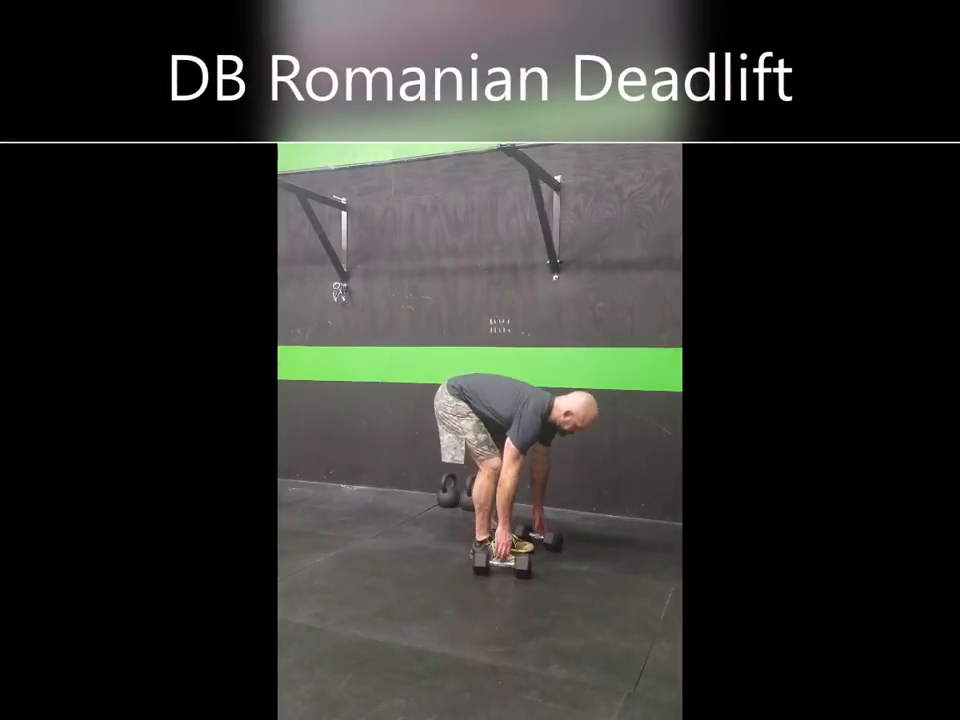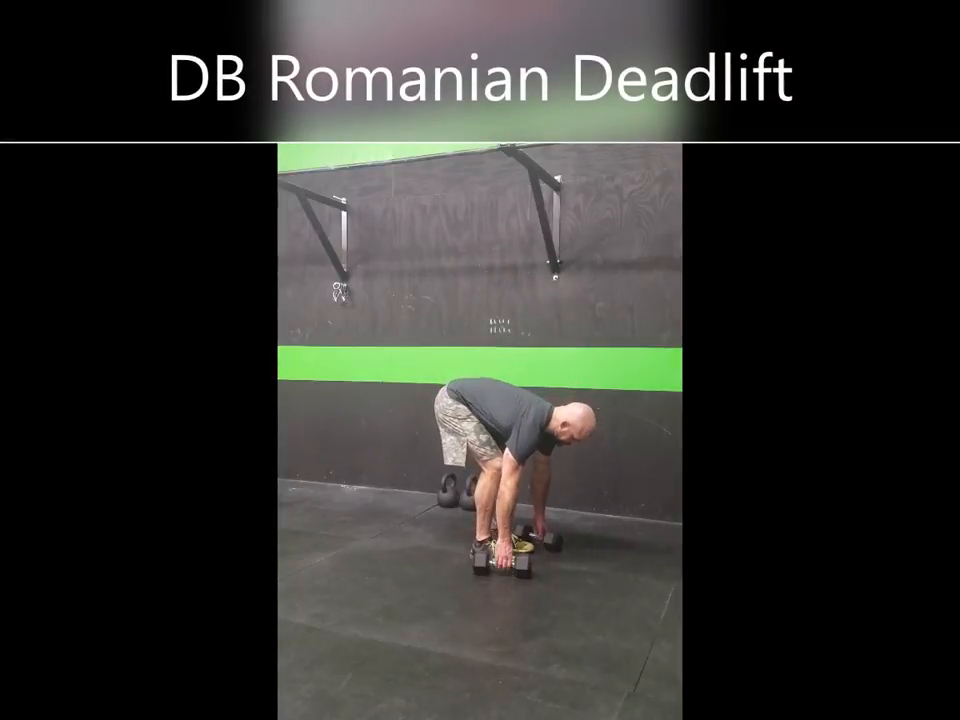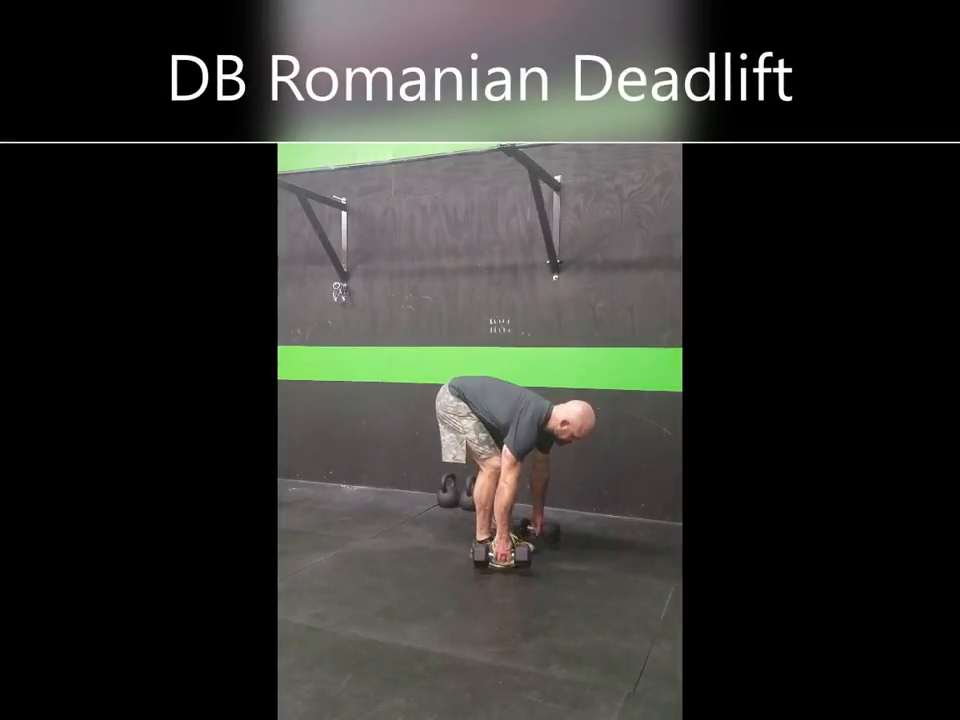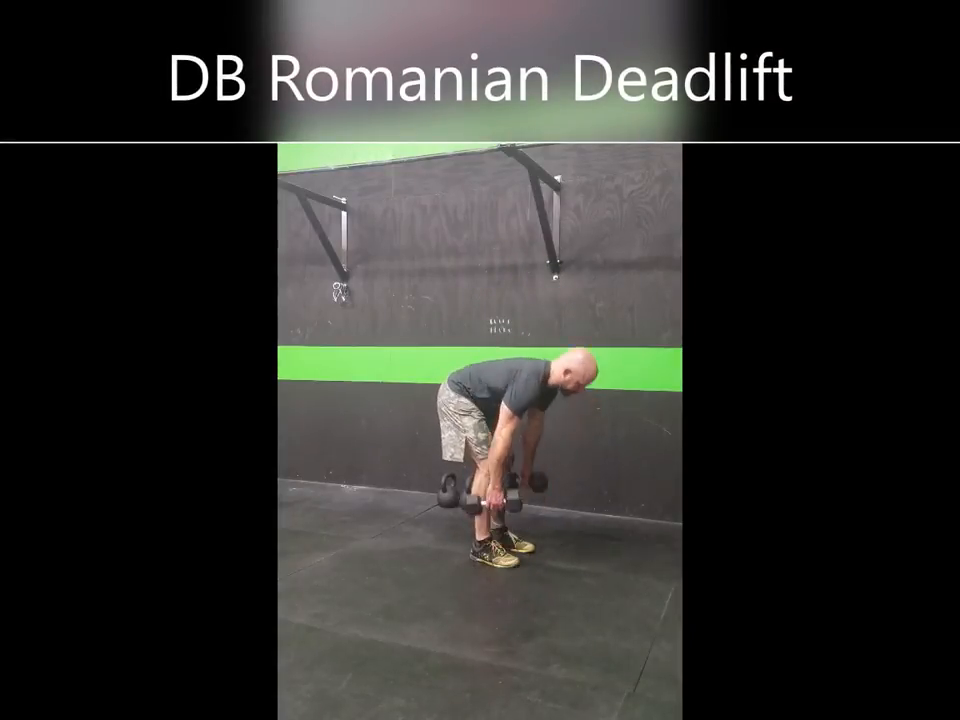
dt=0.3s
person 1, frame 1
left shoulder: (547, 414)
right shoulder: (532, 416)
left elbow: (540, 464)
right elbow: (508, 475)
left wrist: (538, 509)
right wrist: (504, 528)
left hip: (473, 402)
right hip: (454, 400)
left knee: (502, 463)
right knee: (491, 465)
left ankle: (498, 533)
right ankle: (482, 543)
person 1, frame 2
left shoulder: (548, 422)
right shoulder: (529, 427)
left elbow: (542, 472)
right elbow: (508, 485)
left wrist: (539, 516)
right wrist: (504, 540)
left hip: (472, 400)
right hip: (453, 403)
left knee: (506, 466)
right knee: (495, 466)
left ankle: (496, 531)
right ankle: (483, 543)
person 1, frame 3
left shoulder: (546, 420)
right shoulder: (528, 425)
left elbow: (541, 469)
right elbow: (507, 482)
left wrist: (538, 513)
right wrist: (502, 537)
left hip: (473, 400)
right hip: (454, 401)
left knee: (505, 465)
right knee: (493, 465)
left ankle: (497, 533)
right ankle: (483, 542)
person 1, frame 4
left shoulder: (547, 384)
right shoulder: (528, 382)
left elbow: (534, 426)
right elbow: (503, 435)
left wrist: (527, 469)
right wrist: (494, 488)
left hip: (481, 400)
right hip: (458, 396)
left knee: (504, 462)
right knee: (486, 464)
left ankle: (499, 532)
right ankle: (482, 545)
